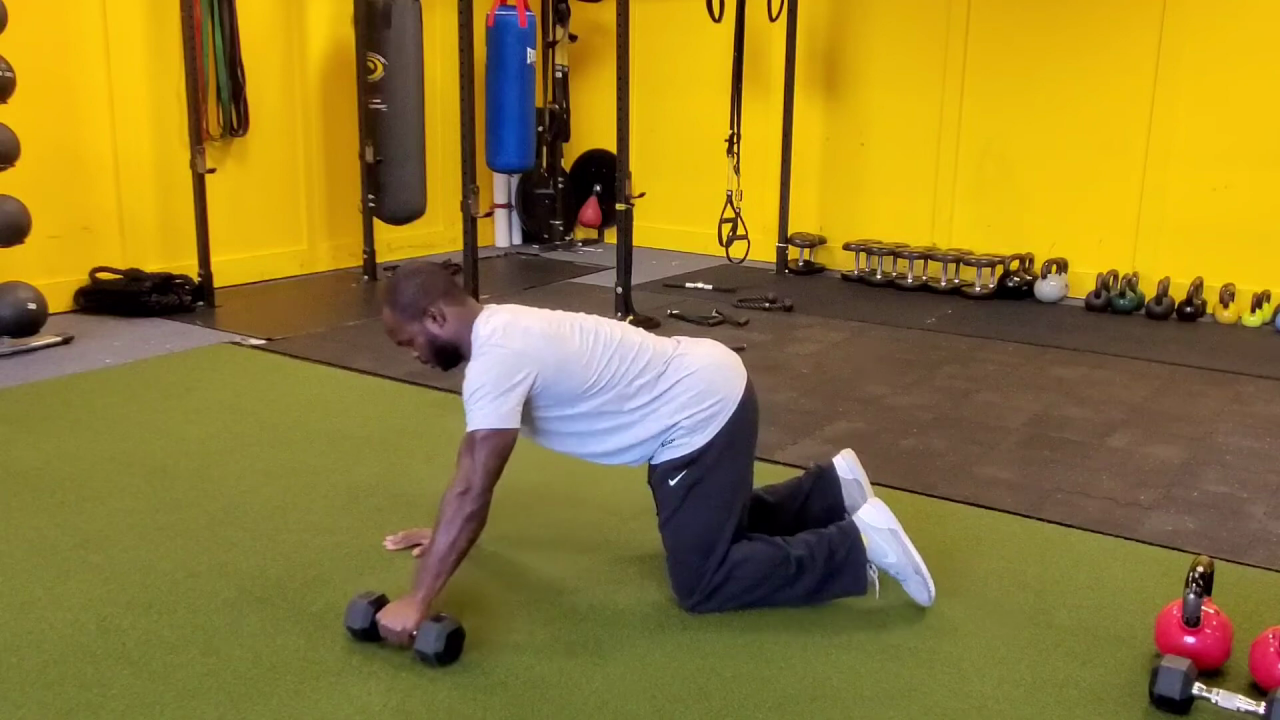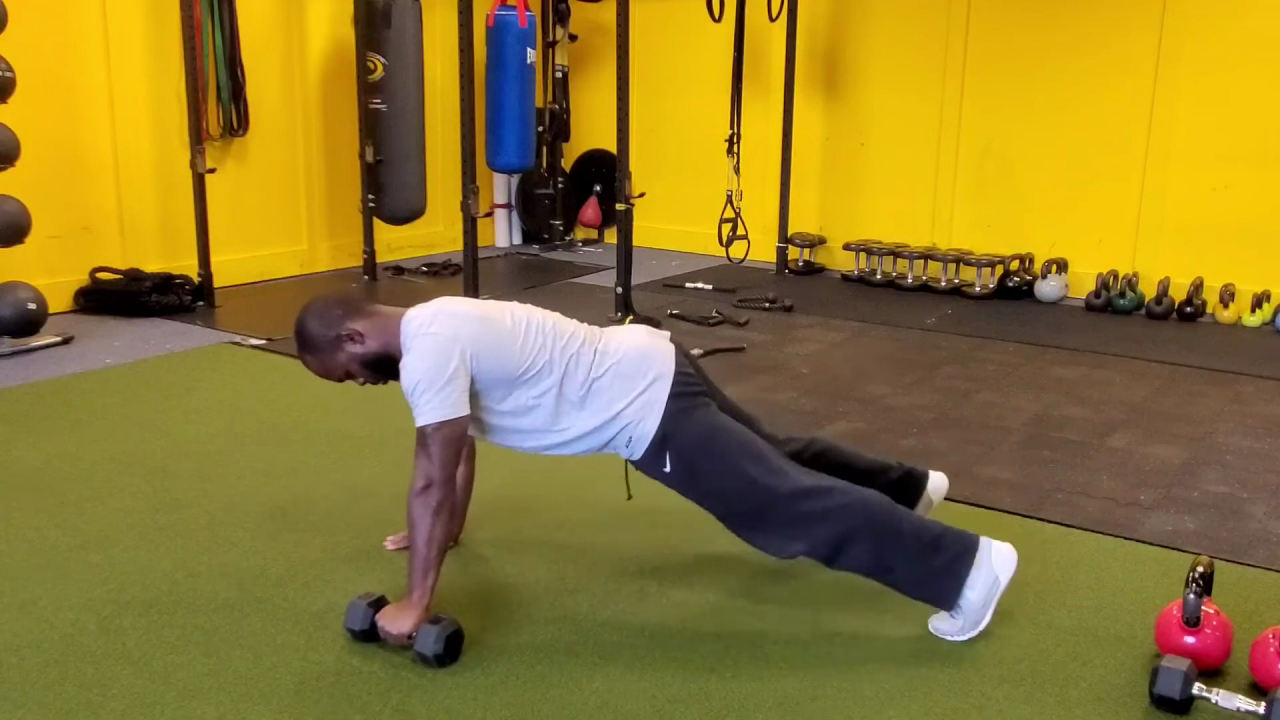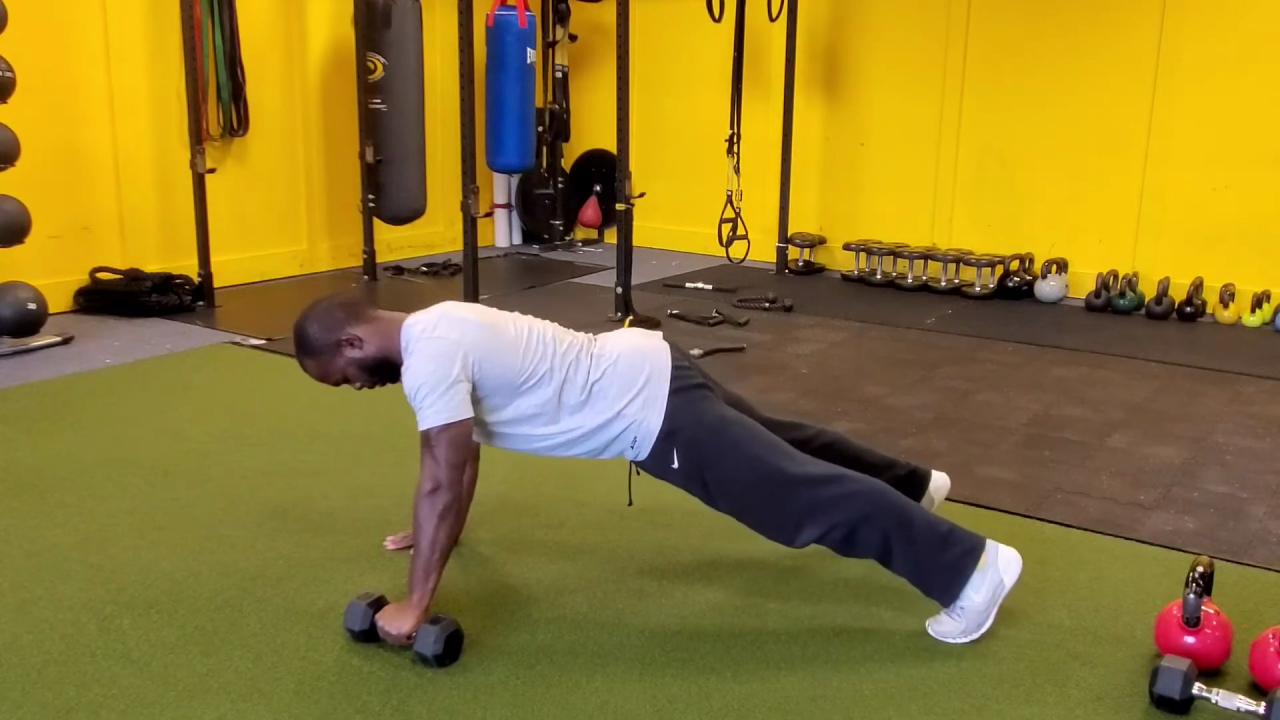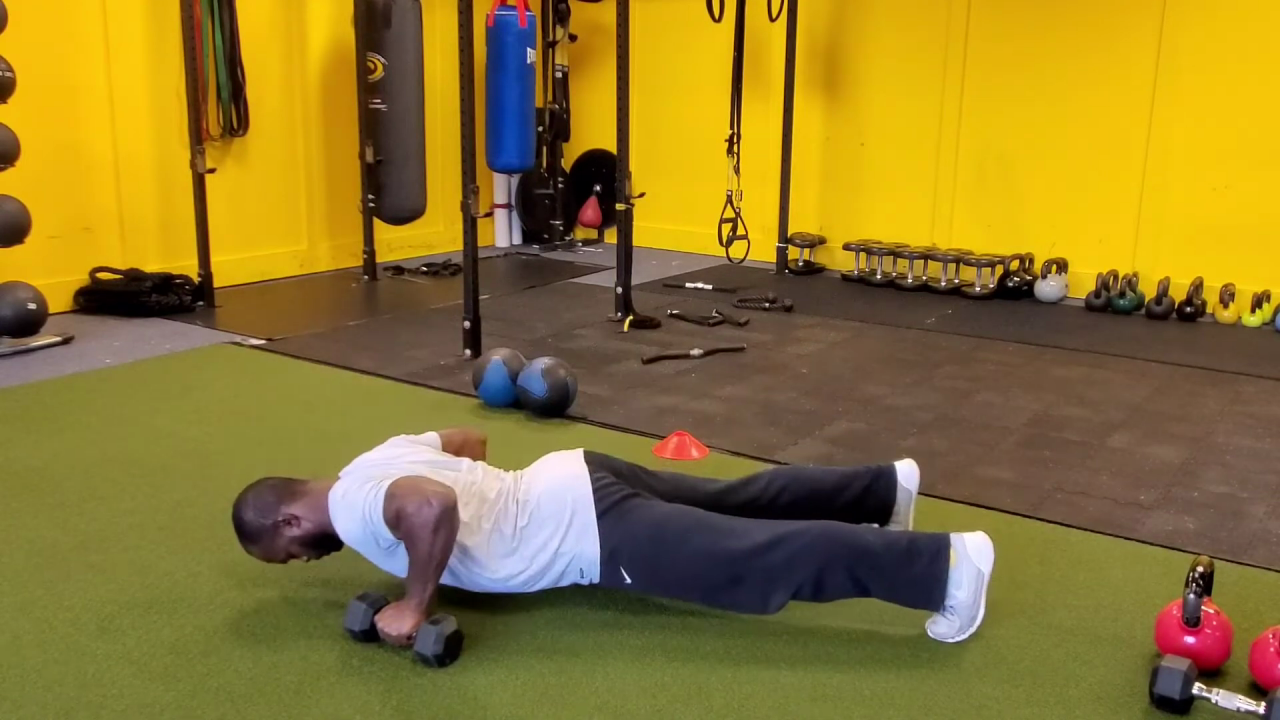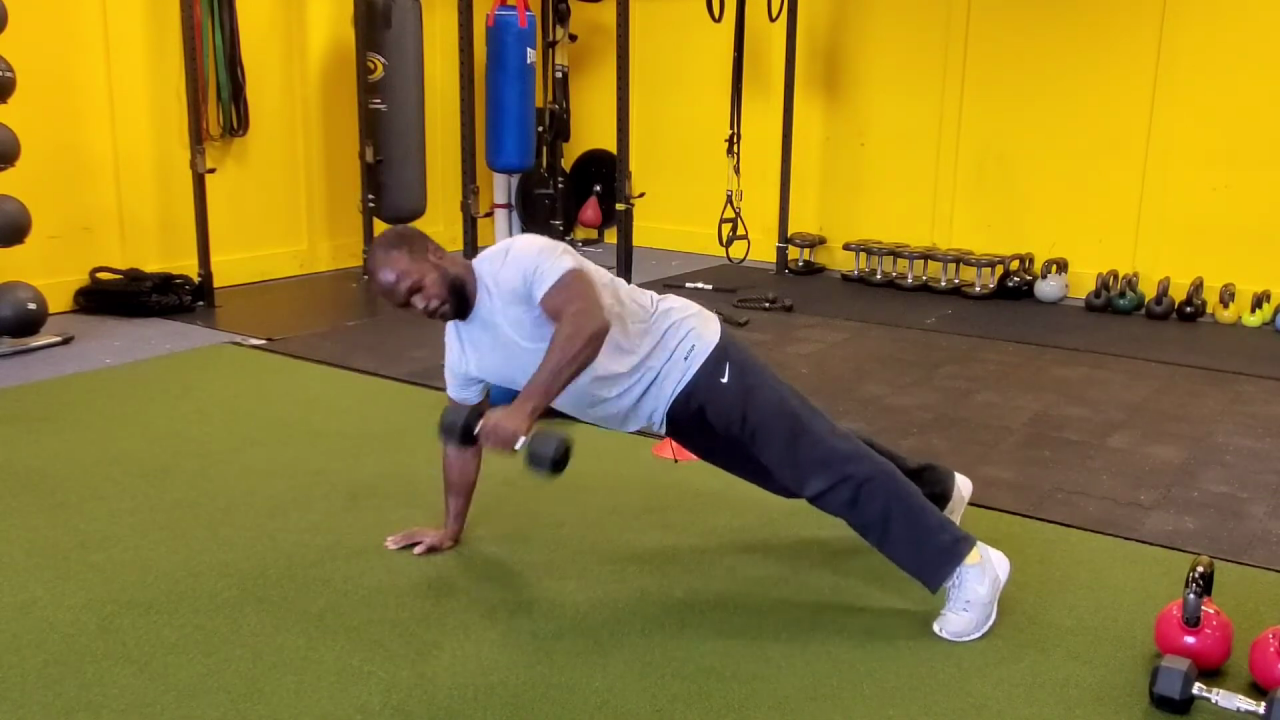
dt=1s
person 1, frame 1
left shoulder: (497, 357)
right shoulder: (497, 329)
left elbow: (473, 487)
right elbow: (477, 453)
left wrist: (417, 601)
right wrist: (444, 532)
left hip: (702, 412)
right hip: (704, 385)
left knee: (701, 584)
right knee: (712, 525)
left ankle: (858, 543)
right ankle: (832, 488)
person 1, frame 2
left shoulder: (426, 350)
right shoulder: (436, 328)
left elbow: (433, 478)
right elbow: (462, 450)
left wrist: (415, 602)
right wrist: (445, 531)
left hip: (645, 407)
right hip: (644, 368)
left knee: (787, 505)
right knee: (774, 458)
left ankle: (966, 566)
right ankle: (911, 488)
person 1, frame 3
left shoulder: (428, 355)
right shoulder: (437, 329)
left elbow: (443, 479)
right elbow: (462, 453)
left wrist: (415, 603)
right wrist: (439, 527)
left hip: (650, 410)
right hip: (645, 373)
left knee: (799, 497)
right knee: (784, 454)
left ankle: (972, 567)
right ankle: (914, 487)
person 1, frame 4
left shoulder: (352, 505)
right shoulder: (379, 464)
left elbow: (433, 507)
right elbow: (468, 440)
left wrist: (415, 604)
left hip: (593, 534)
right hip: (578, 477)
left knee: (762, 561)
right knee: (739, 502)
left ankle: (947, 563)
right ankle: (884, 488)
person 1, frame 5
left shoulder: (519, 261)
right shoulder: (462, 345)
left elbow: (591, 320)
right elbow: (465, 435)
left wrist: (526, 407)
right wrist: (450, 526)
left hip: (690, 358)
right hip: (672, 408)
left knee: (823, 462)
right knee: (799, 470)
left ankle: (966, 562)
right ankle: (935, 491)
